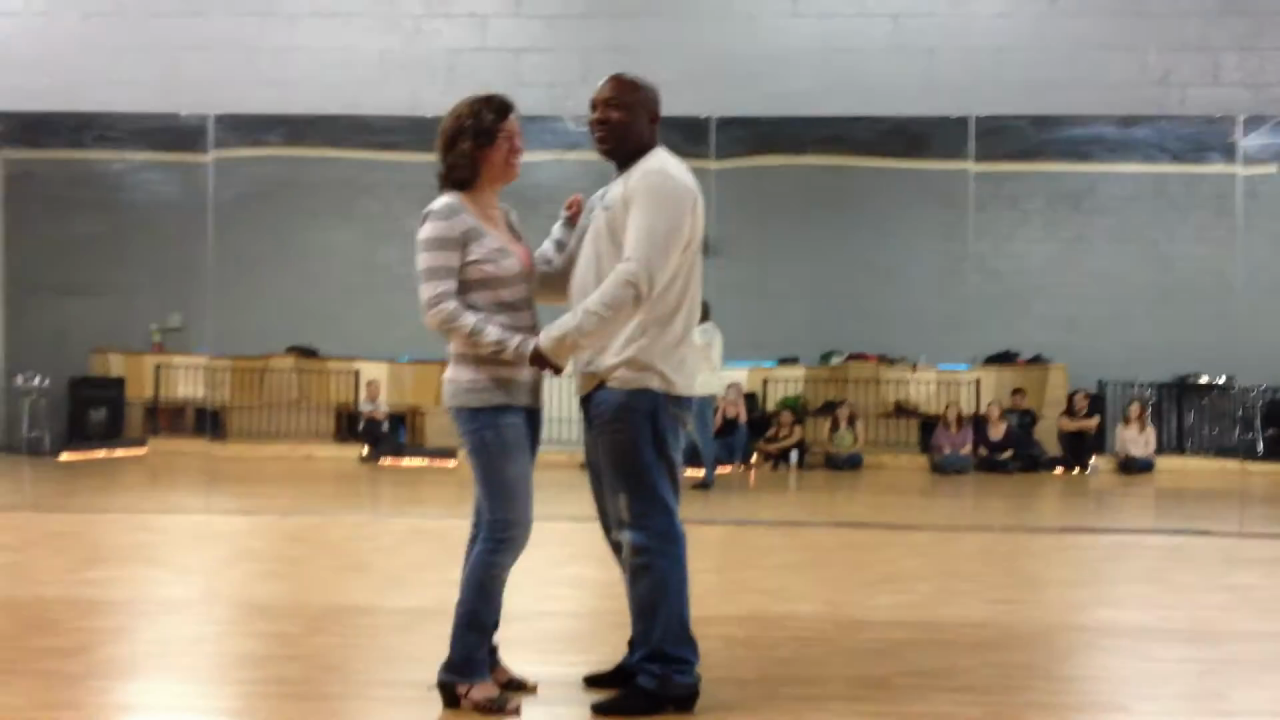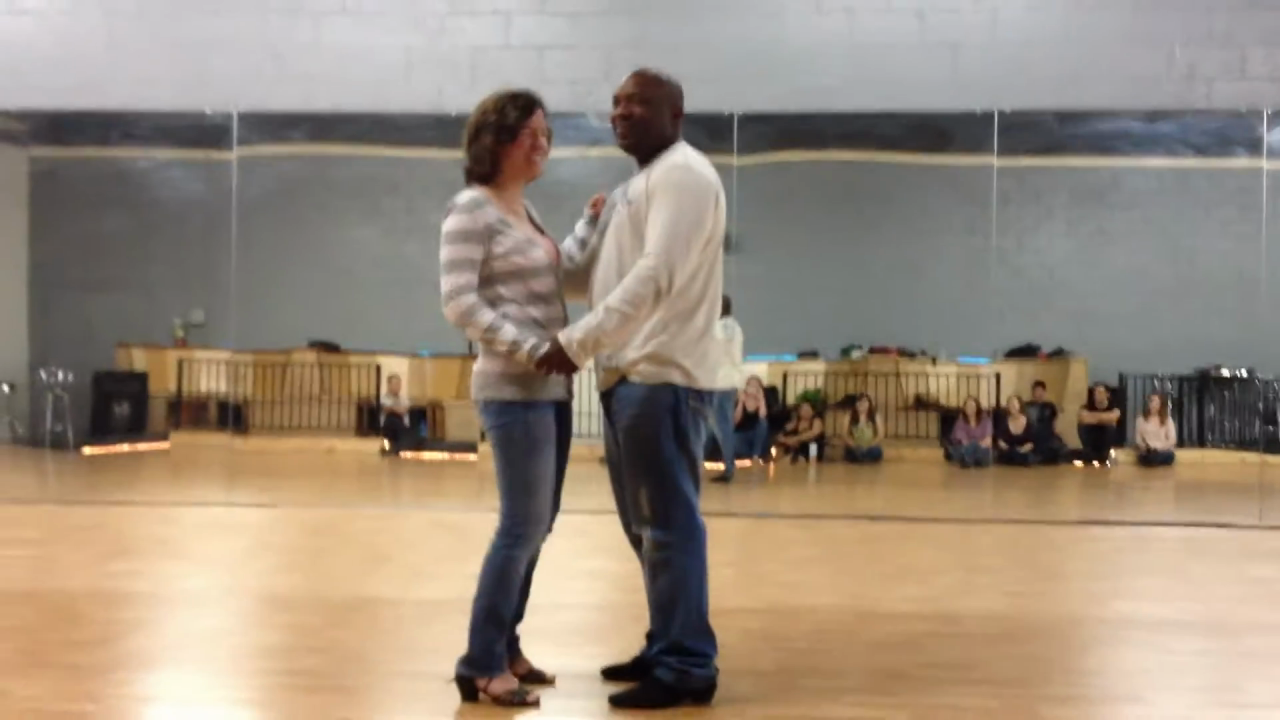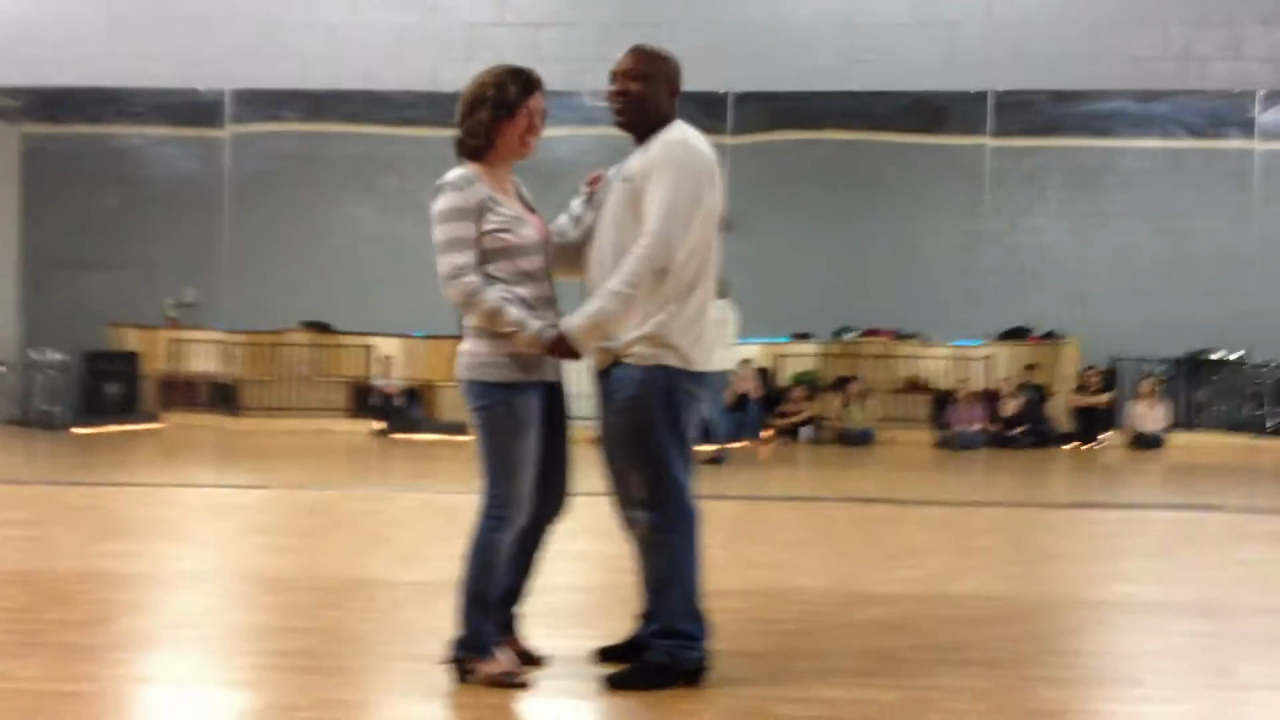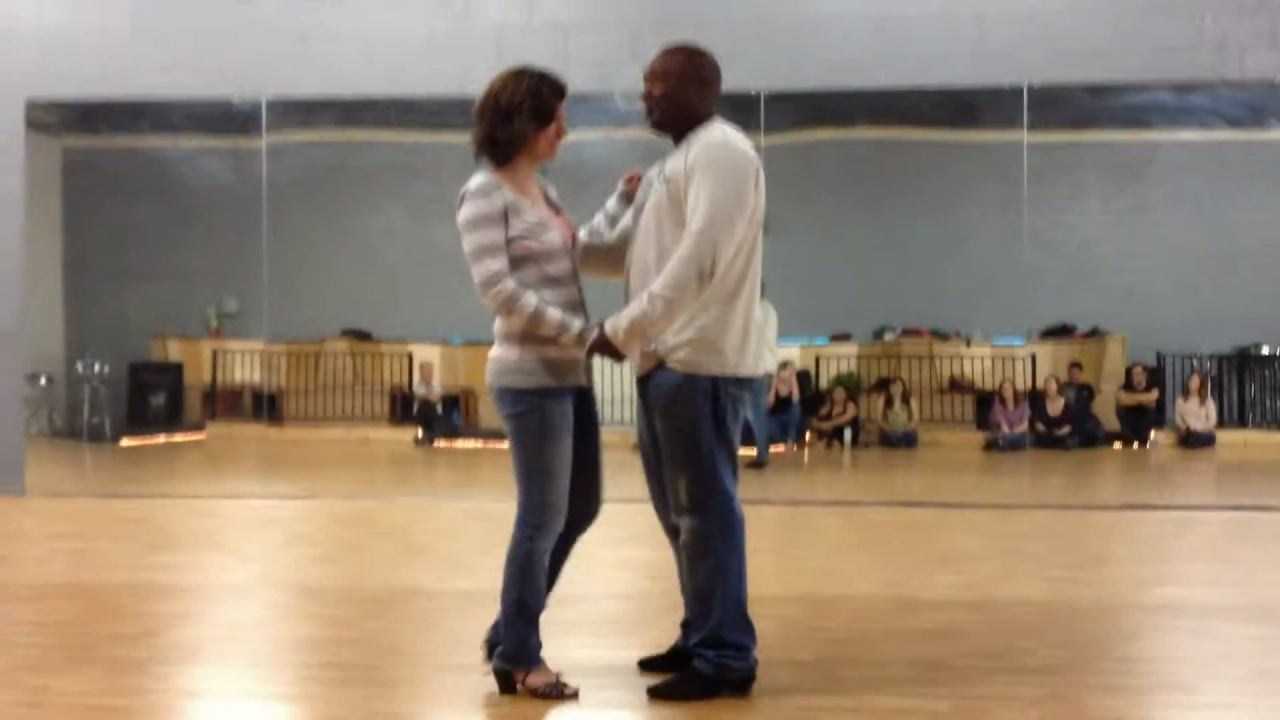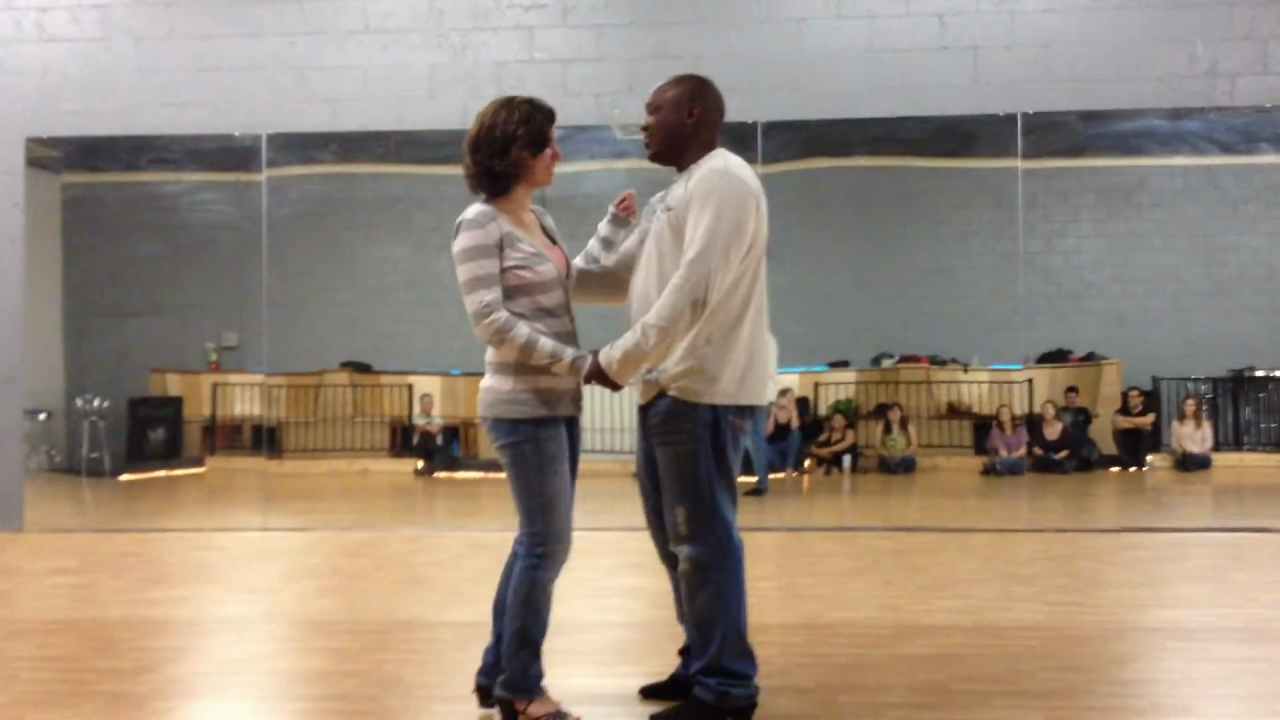
dt=0.2s
person 1, frame 1
left shoulder: (660, 179)
right shoulder: (624, 185)
left elbow: (635, 282)
left wrist: (558, 341)
left hip: (641, 383)
right hip: (613, 379)
left knee: (647, 529)
right knee: (628, 529)
right ankle: (648, 656)
person 1, frame 2
left shoulder: (683, 174)
right shoulder: (643, 182)
left elbow: (656, 277)
right elbow: (612, 274)
left wrist: (577, 341)
left hip: (662, 377)
right hip: (631, 374)
left knee: (667, 524)
right knee: (645, 524)
left ankle: (686, 667)
right ankle: (665, 649)
person 1, frame 3
left shoulder: (681, 152)
right shoulder: (637, 162)
left elbow: (657, 258)
right elbow: (603, 253)
left wrist: (582, 326)
left hip: (658, 359)
right hip: (627, 356)
left knee: (661, 504)
right knee: (642, 504)
left ankle: (679, 647)
right ankle: (659, 630)
person 1, frame 4
left shoulder: (721, 151)
right shoulder: (676, 160)
left elbow: (699, 259)
right elbow: (632, 252)
left wrist: (624, 329)
left hip: (700, 363)
right hip: (666, 360)
left knee: (704, 510)
right knee: (680, 511)
left ankle: (725, 656)
right ankle: (702, 637)
person 1, frame 5
left shoulder: (722, 179)
right shoulder: (681, 189)
left elbow: (694, 288)
right elbow: (632, 275)
left wrist: (620, 358)
left hip: (703, 392)
right hip: (670, 389)
left knee: (703, 540)
right knee: (677, 538)
right ankle: (702, 664)
person 2, frame 1
left shoulder: (502, 215)
right shoulder: (446, 215)
right elbow: (439, 309)
left wrist: (567, 227)
right wrist: (524, 348)
left hip: (520, 392)
right hip: (484, 394)
left knee: (495, 528)
right knee: (508, 528)
left ankle: (482, 656)
right ankle: (463, 670)
person 2, frame 2
left shoulder: (525, 211)
right shoulder: (471, 209)
right elbow: (459, 302)
left wrist: (592, 226)
right wrist: (531, 350)
left hip: (549, 388)
right hip: (513, 389)
left knee: (533, 524)
right knee: (524, 525)
left ankle: (503, 645)
right ankle: (481, 664)
person 2, frame 3
left shoulder: (515, 188)
right shoulder: (461, 186)
right elbow: (460, 282)
right wrist: (539, 333)
left hip: (539, 370)
right hip: (500, 369)
left knee: (545, 502)
right knee: (507, 508)
left ankle: (498, 622)
right ankle: (475, 646)
person 2, frame 4
left shoulder: (542, 189)
right shoulder: (485, 193)
left elbow: (575, 256)
right elbow: (498, 289)
left wrist: (622, 201)
right wrist: (583, 332)
left hip: (568, 374)
right hip: (530, 374)
left knee: (580, 506)
right knee: (543, 516)
left ankle: (512, 630)
right ankle: (517, 657)
person 2, frame 5
left shoulder: (534, 219)
right shoulder: (480, 224)
left elbow: (570, 286)
right elbow: (491, 320)
left wrist: (614, 224)
right wrist: (575, 362)
left hip: (556, 403)
right hip: (523, 405)
left knee: (537, 541)
right knee: (547, 543)
left ankle: (499, 670)
